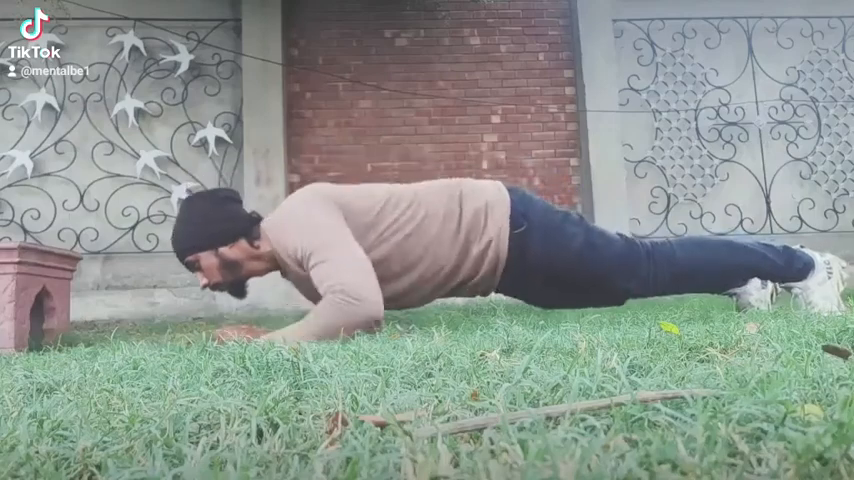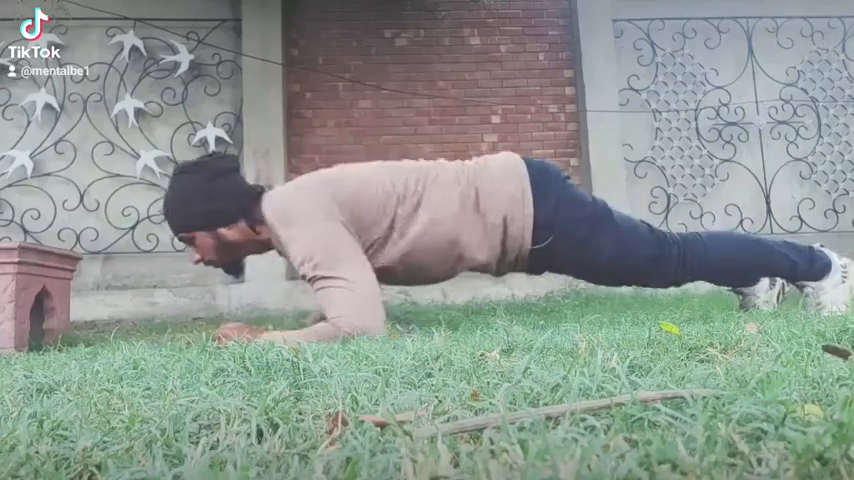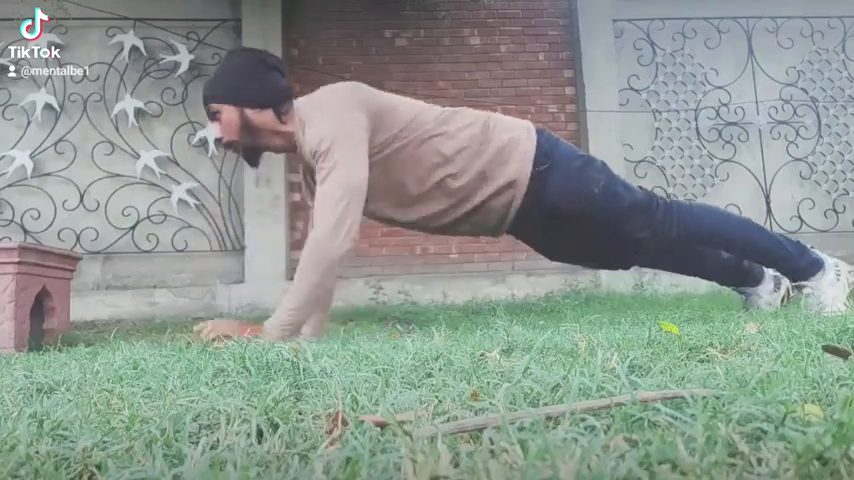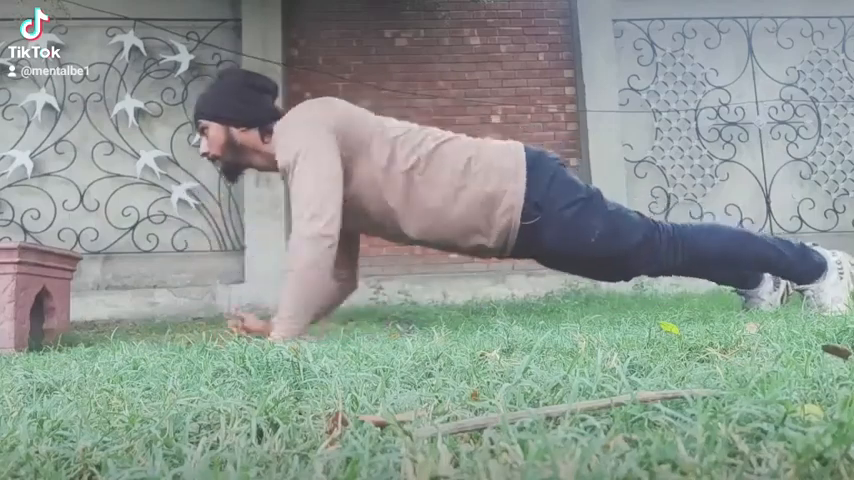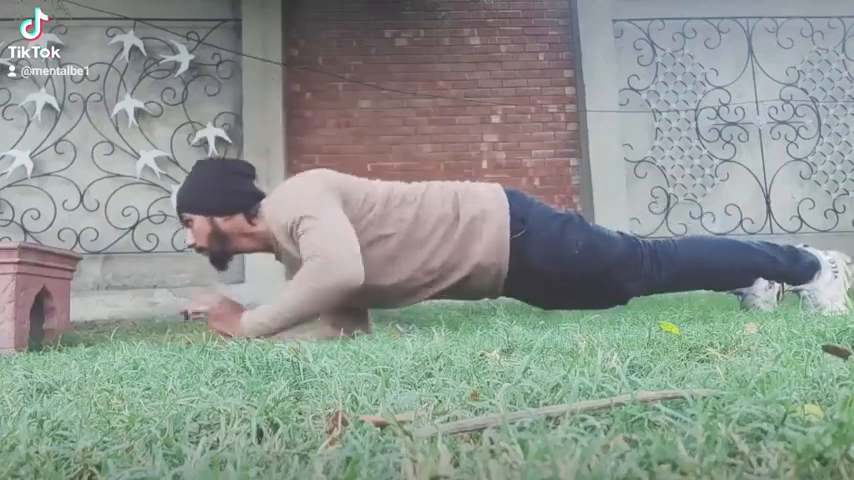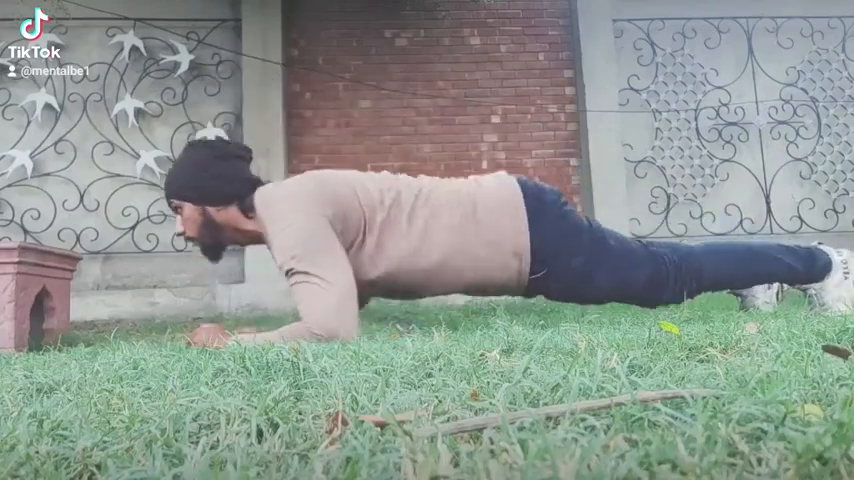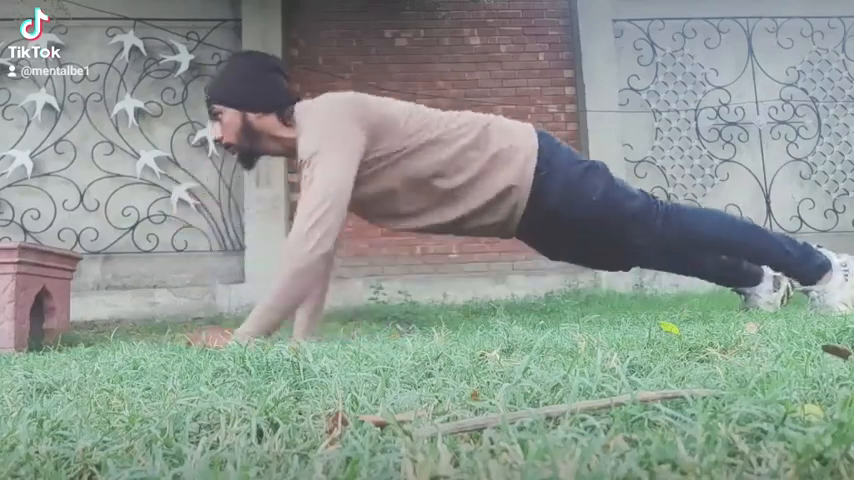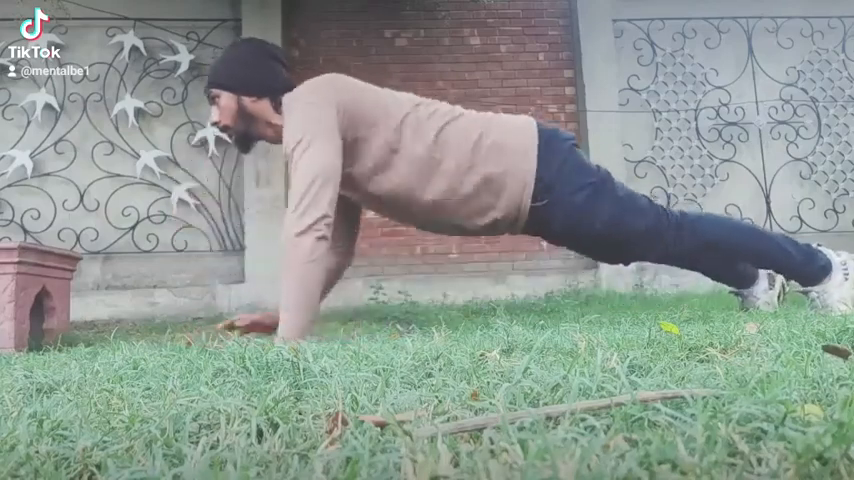
dt=0.5s
person 1, frame 1
left shoulder: (300, 223)
right shoulder: (295, 248)
left elbow: (364, 305)
right elbow: (358, 312)
left wrist: (269, 343)
right wrist: (302, 337)
left hip: (505, 228)
right hip: (502, 260)
left knee: (647, 267)
right knee: (626, 279)
right ankle: (743, 280)
person 1, frame 2
left shoulder: (300, 219)
right shoulder: (294, 204)
left elbow: (363, 326)
right elbow: (355, 298)
left wrist: (266, 341)
right wrist: (317, 326)
left hip: (525, 209)
right hip: (508, 194)
left knee: (668, 258)
right knee: (656, 259)
right ankle: (755, 278)
person 1, frame 3
left shoulder: (330, 112)
right shoulder: (308, 146)
left elbow: (335, 235)
right elbow: (323, 242)
left wrist: (272, 333)
right wrist: (308, 339)
left hip: (532, 169)
right hip: (515, 204)
left knee: (659, 225)
right knee: (628, 250)
right ankle: (759, 283)
person 1, frame 4
left shoulder: (305, 127)
right shoulder: (307, 156)
left elbow: (315, 239)
right elbow: (339, 274)
left wrist: (281, 340)
right wrist: (283, 327)
left hip: (521, 196)
right hip: (512, 213)
left knee: (658, 246)
right knee: (639, 256)
right ankle: (760, 280)
person 1, frame 5
left shoulder: (299, 201)
right shoulder: (288, 245)
left elbow: (344, 273)
right elbow: (348, 323)
left wrist: (254, 323)
right wrist: (278, 328)
left hip: (510, 231)
right hip: (505, 263)
left knee: (650, 264)
right knee: (622, 287)
right ankle: (756, 277)
person 1, frame 6
left shoulder: (288, 218)
right shoulder: (292, 201)
left elbow: (334, 328)
right elbow: (350, 296)
left wrist: (237, 344)
right wrist: (269, 337)
left hip: (526, 238)
right hip: (504, 213)
left knee: (665, 276)
right knee: (648, 271)
right ankle: (777, 272)
person 1, frame 7
left shoulder: (327, 119)
right shoulder: (311, 147)
left elbow: (312, 243)
right elbow: (317, 249)
left wrist: (247, 336)
right wrist: (300, 339)
left hip: (533, 171)
right hip: (520, 202)
left knee: (663, 229)
right knee: (631, 250)
right ankle: (758, 282)
person 1, frame 8
left shoulder: (310, 104)
right shoulder: (315, 139)
left elbow: (307, 230)
right elbow: (338, 243)
left wrist: (289, 344)
right wrist: (285, 315)
left hip: (532, 173)
right hip: (523, 185)
left knee: (666, 233)
right knee: (645, 240)
right ankle: (755, 282)
